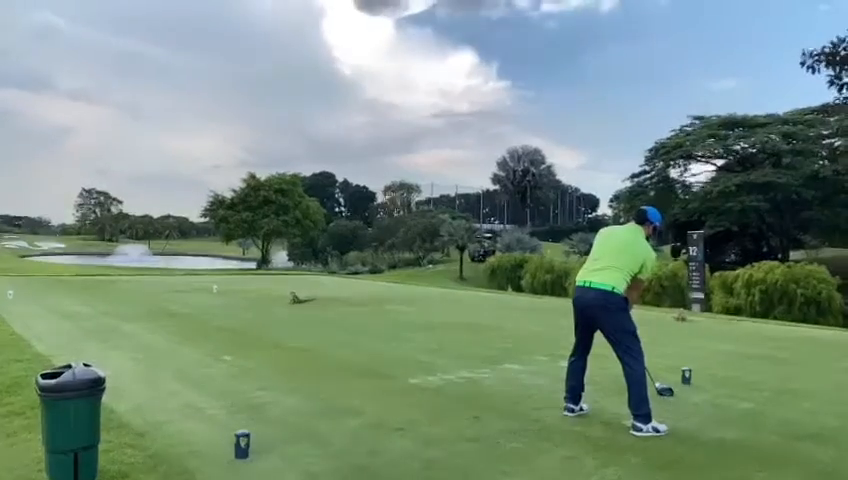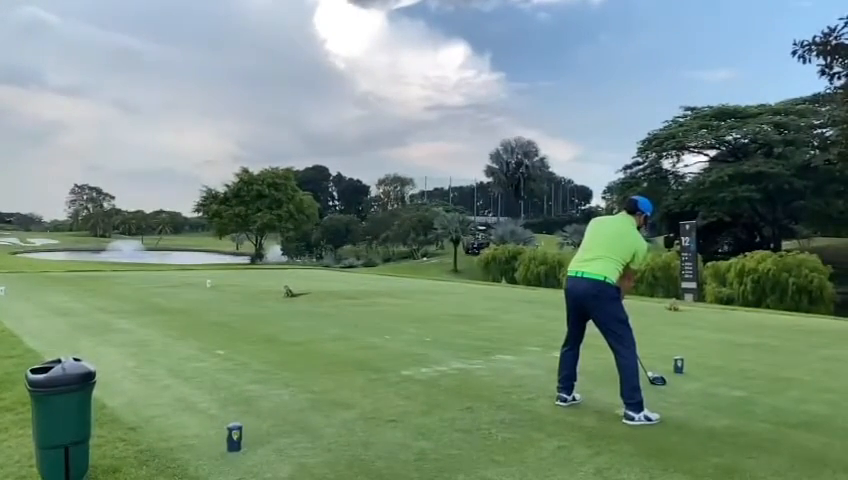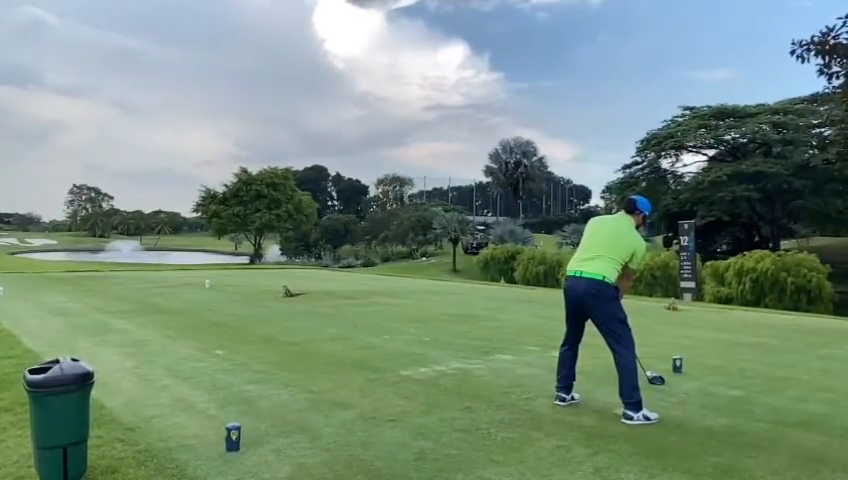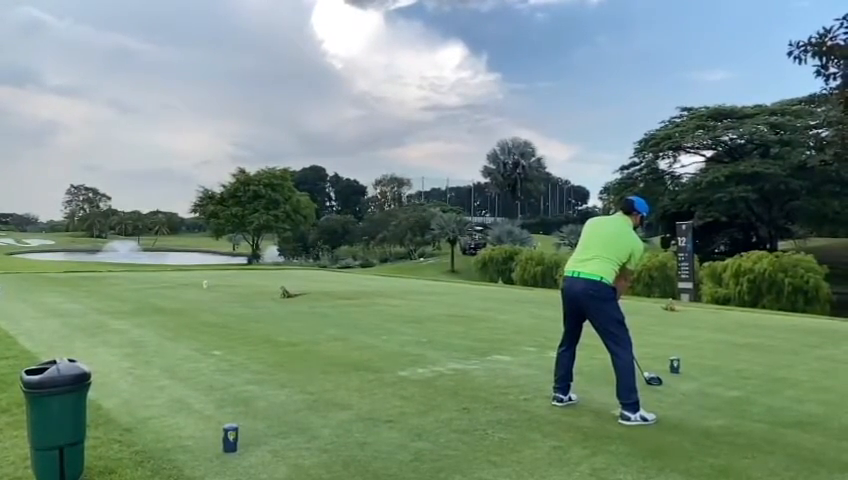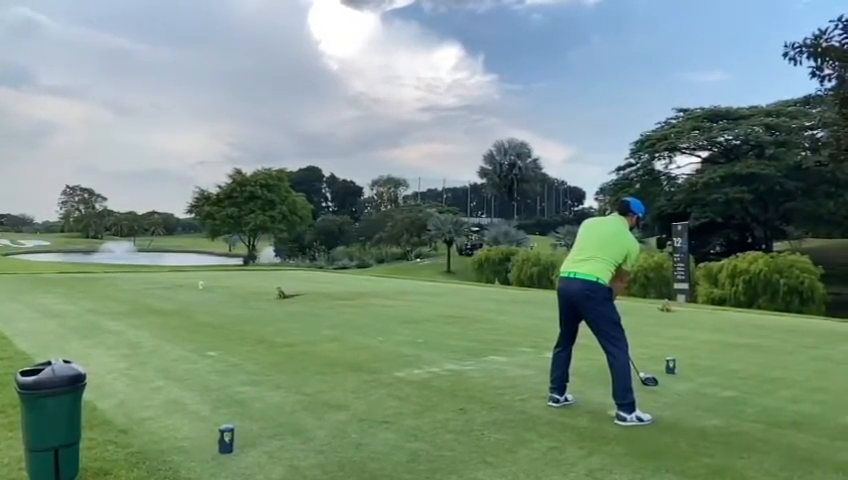
dt=1s
person 1, frame 1
left shoulder: (606, 231)
right shoulder: (647, 251)
right elbow: (635, 289)
right wrist: (624, 310)
left hip: (581, 291)
right hip: (608, 297)
left knee: (580, 349)
right knee: (633, 357)
left ankle: (572, 403)
right ankle: (642, 421)
person 1, frame 2
left shoulder: (597, 221)
right shoulder: (639, 241)
right elbow: (627, 279)
right wrist: (616, 299)
left hip: (573, 281)
right hip: (599, 287)
left knee: (572, 339)
right knee: (625, 347)
left ankle: (564, 392)
right ankle: (634, 410)
person 1, frame 3
left shoulder: (596, 221)
right shoulder: (638, 241)
right elbow: (626, 278)
right wrist: (615, 299)
left hip: (571, 281)
right hip: (598, 286)
left knee: (571, 339)
right knee: (624, 346)
left ankle: (563, 392)
right ankle: (632, 409)
person 1, frame 4
left shoulder: (593, 222)
right shoulder: (635, 242)
right elbow: (624, 279)
right wrist: (612, 300)
left hip: (569, 281)
right hip: (596, 287)
left knee: (569, 339)
right knee: (621, 347)
left ankle: (561, 392)
right ankle: (630, 410)
person 1, frame 5
left shoulder: (589, 223)
right shoulder: (631, 242)
right elbow: (620, 279)
right wrist: (608, 300)
left hip: (565, 281)
right hip: (592, 287)
left knee: (565, 340)
right knee: (617, 347)
left ankle: (557, 393)
right ankle: (626, 410)
